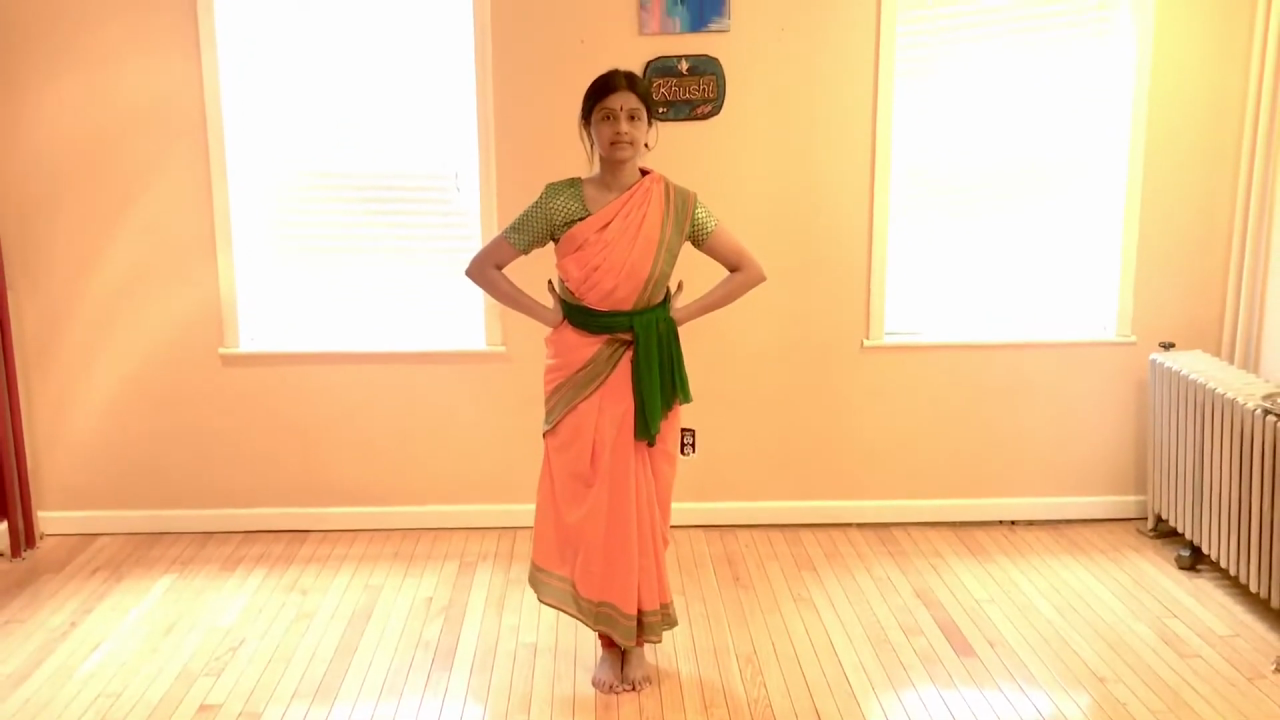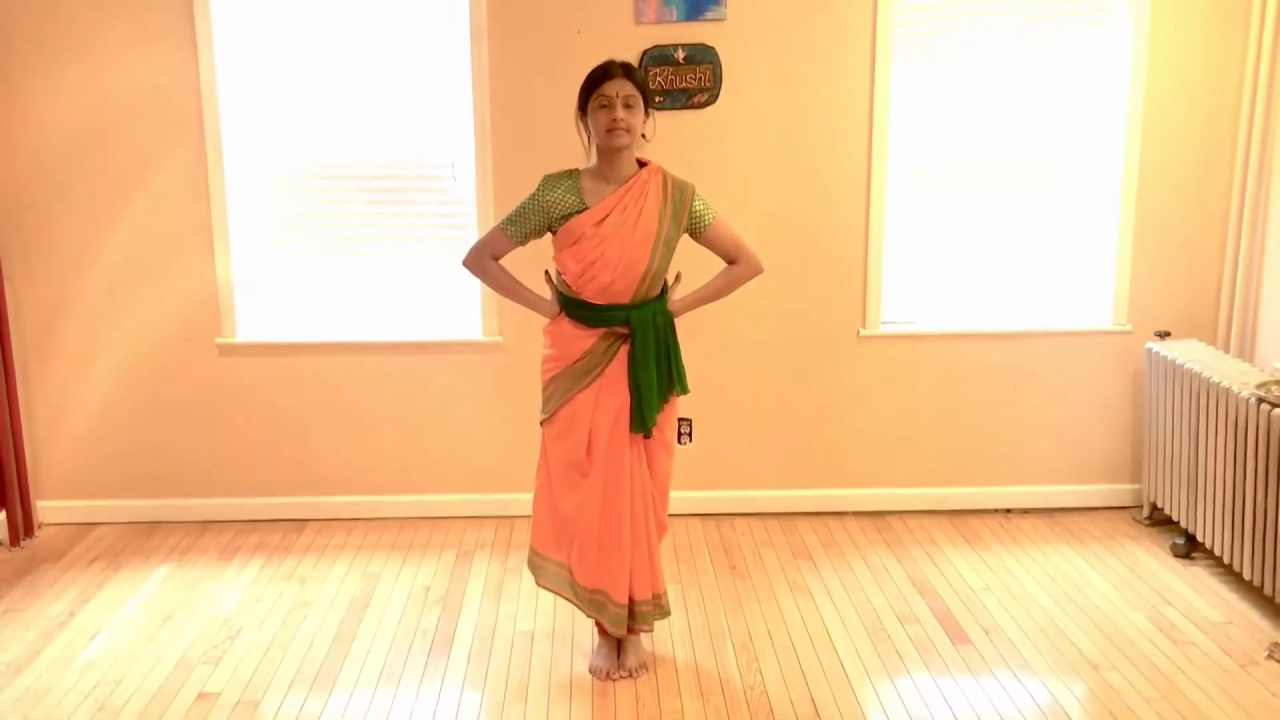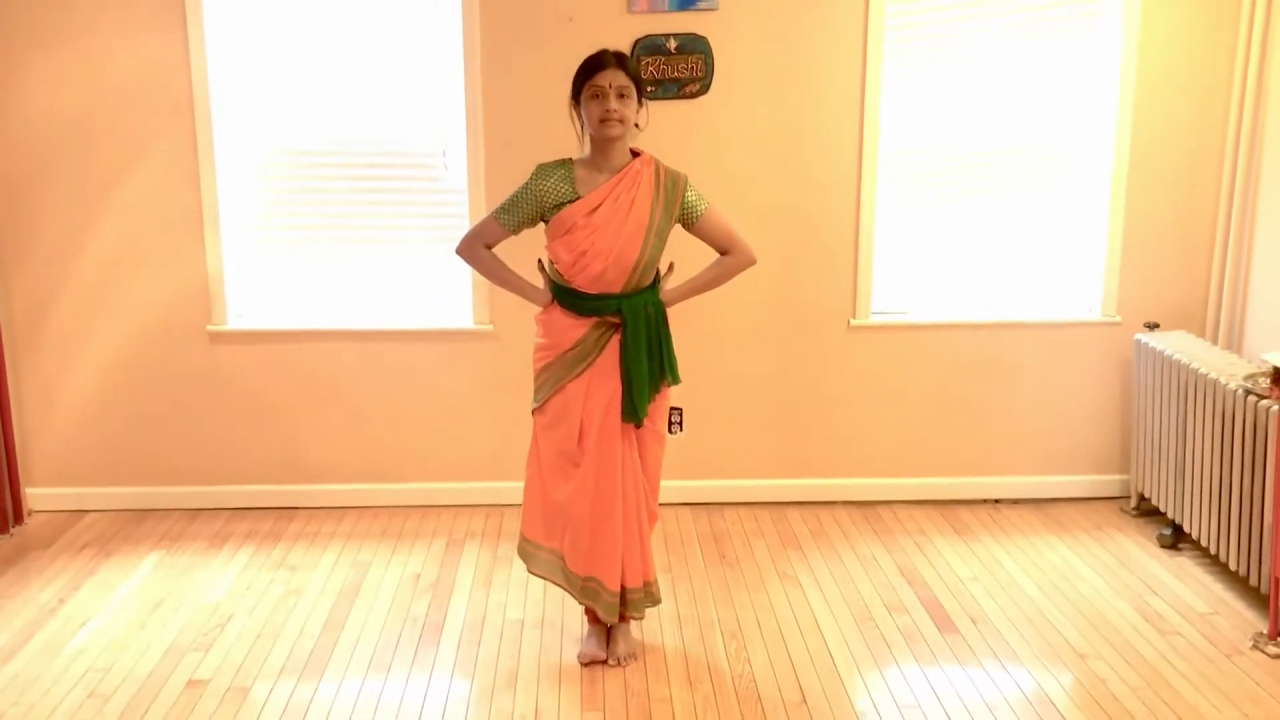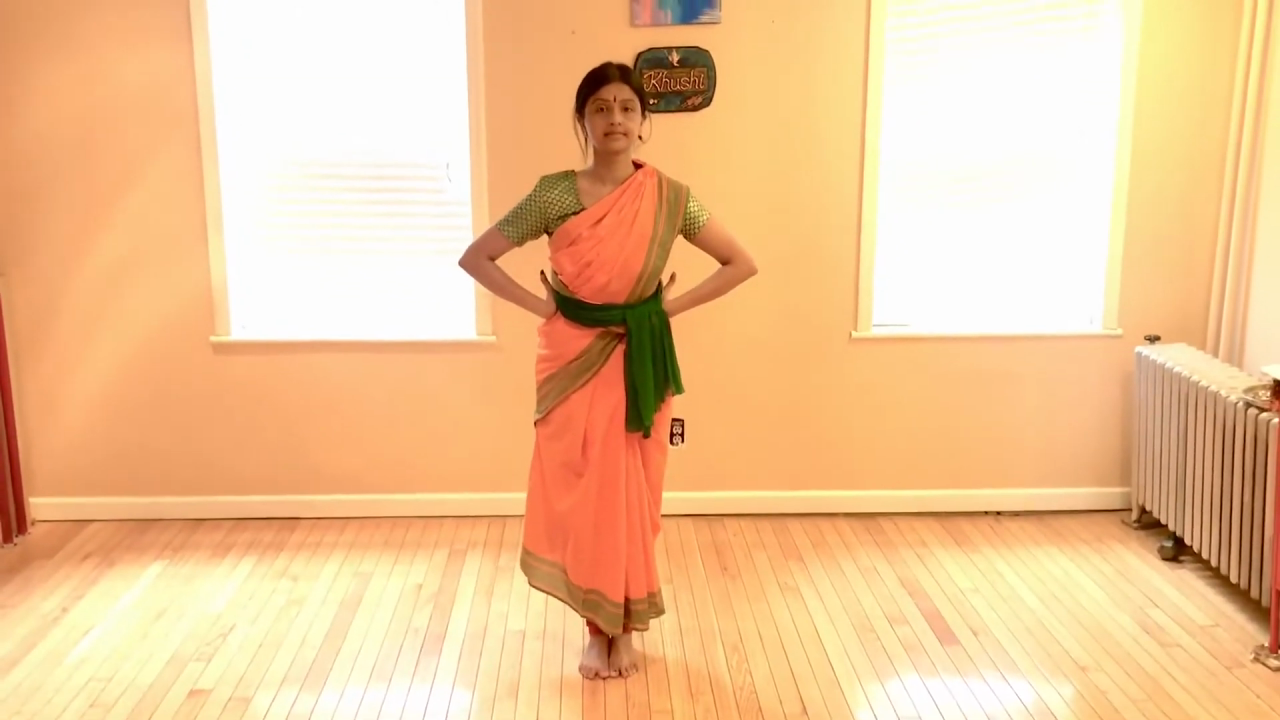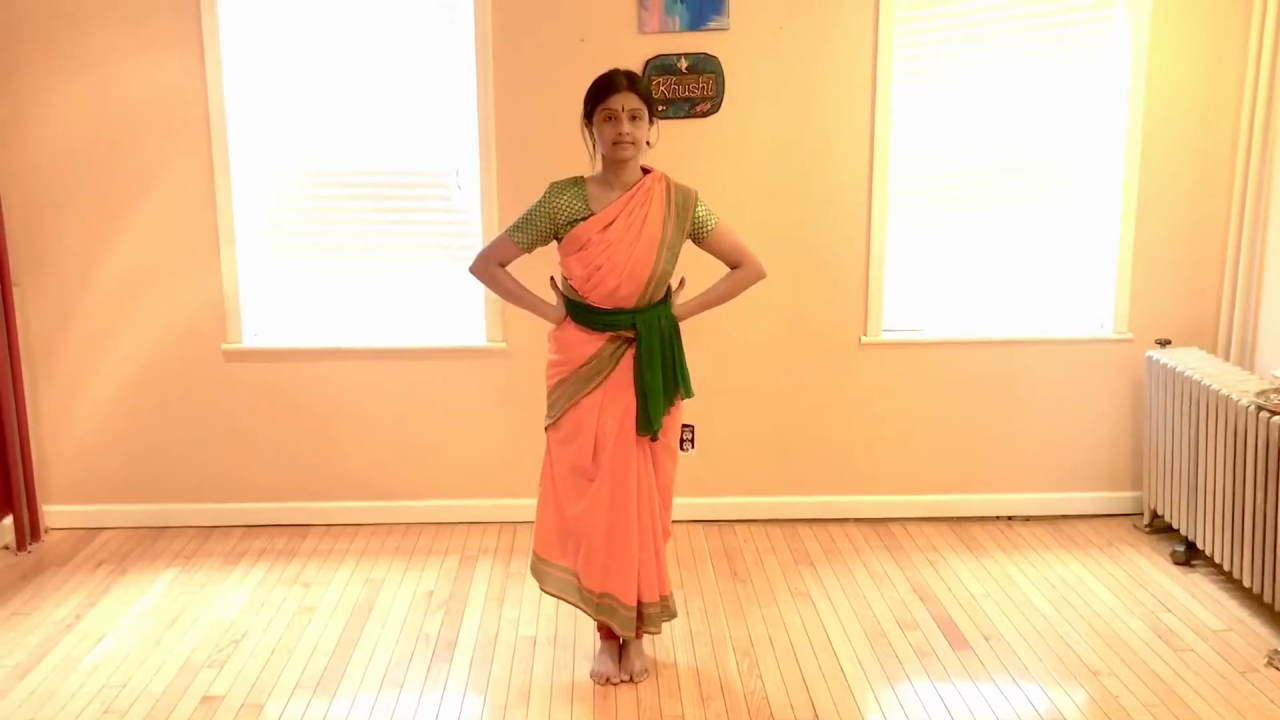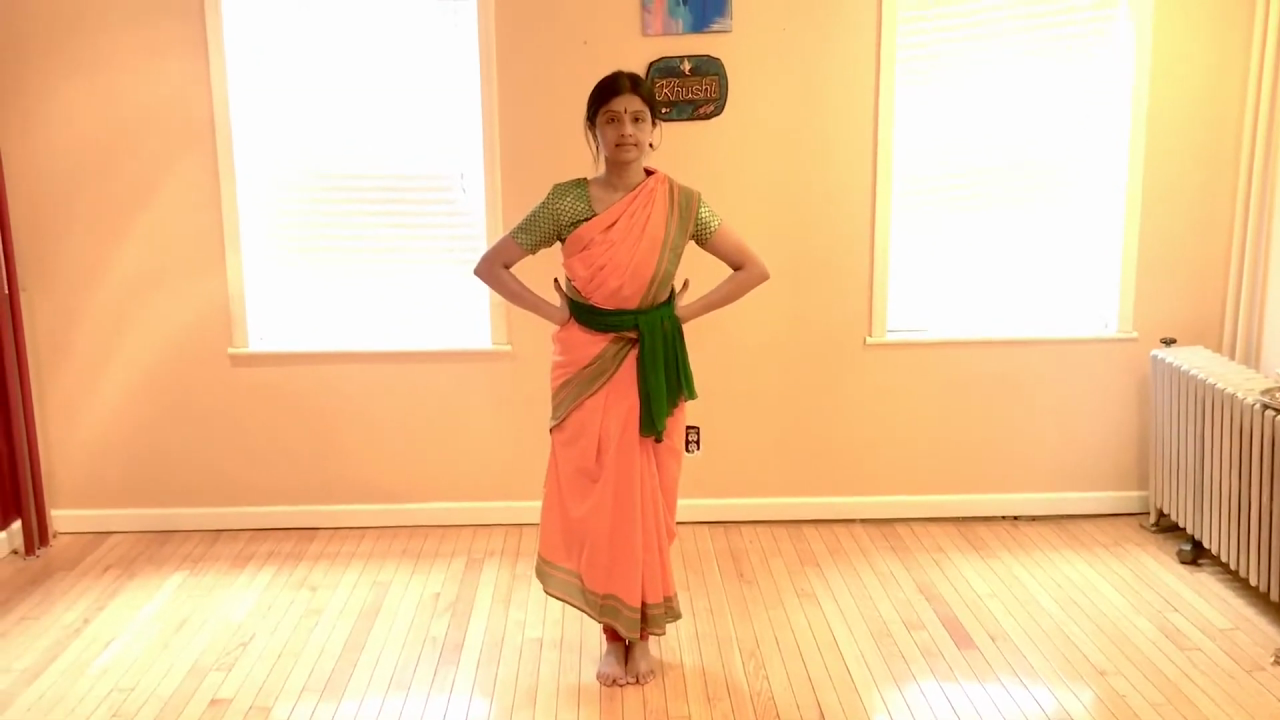
dt=0.5s
person 1, frame 1
left shoulder: (676, 203)
right shoulder: (560, 201)
left elbow: (749, 269)
right elbow: (481, 266)
left wrist: (681, 312)
right wrist: (547, 314)
left hip: (647, 371)
right hip: (581, 368)
left knee: (642, 504)
right knee: (590, 503)
left ankle: (638, 638)
right ankle: (608, 640)
person 1, frame 2
left shoulder: (674, 196)
right shoulder: (557, 193)
left elbow: (747, 262)
right elbow: (479, 257)
left wrist: (678, 305)
right wrist: (545, 305)
left hip: (644, 361)
right hip: (578, 360)
left knee: (639, 493)
right knee: (586, 493)
left ankle: (635, 626)
right ankle: (604, 628)
person 1, frame 3
left shoulder: (667, 186)
right shoulder: (549, 183)
left elbow: (740, 253)
right elbow: (471, 245)
left wrist: (669, 295)
right wrist: (537, 294)
left hip: (635, 350)
right hip: (569, 348)
left knee: (628, 483)
right knee: (578, 483)
left ankle: (624, 615)
right ankle: (594, 616)
person 1, frame 4
left shoulder: (669, 197)
right shoulder: (554, 194)
left elbow: (741, 263)
right elbow: (475, 257)
left wrist: (673, 305)
right wrist: (541, 305)
left hip: (638, 362)
right hip: (573, 359)
left knee: (632, 494)
right knee: (580, 494)
left ankle: (626, 625)
right ankle: (595, 628)
person 1, frame 5
left shoulder: (678, 202)
right shoulder: (563, 200)
left elbow: (750, 267)
right elbow: (485, 264)
left wrist: (683, 309)
right wrist: (550, 311)
left hip: (648, 367)
right hip: (583, 364)
left knee: (643, 499)
right knee: (591, 499)
left ankle: (637, 631)
right ankle: (607, 633)
person 1, frame 6
left shoulder: (681, 204)
right shoulder: (565, 202)
left elbow: (753, 269)
right elbow: (490, 266)
left wrist: (686, 311)
right wrist: (555, 313)
left hip: (652, 367)
right hip: (587, 366)
left knee: (648, 501)
right knee: (595, 500)
left ankle: (643, 632)
right ankle: (613, 635)
